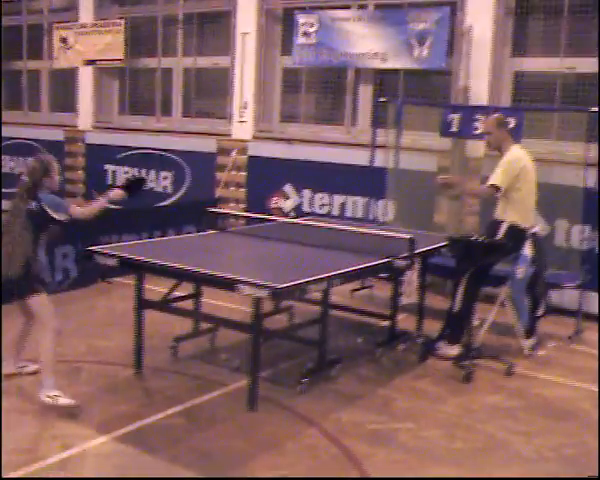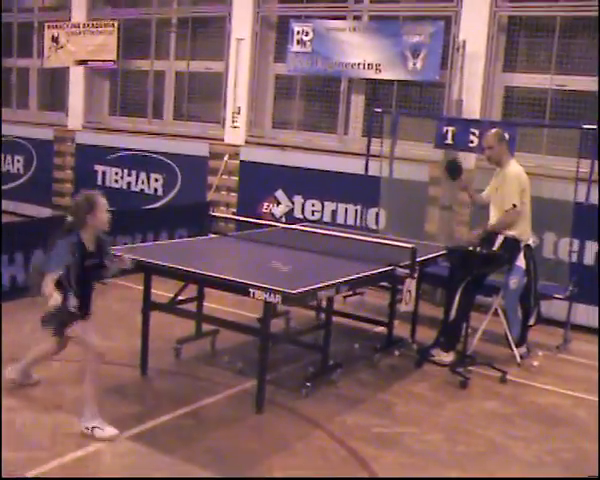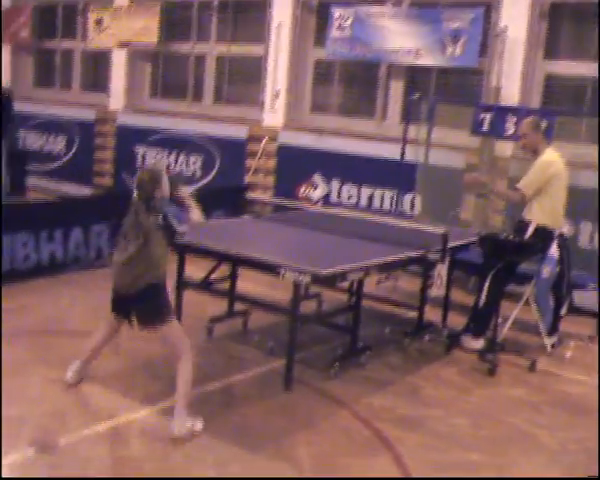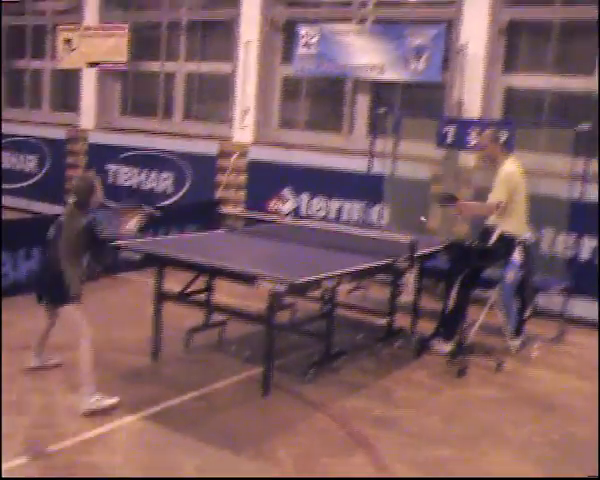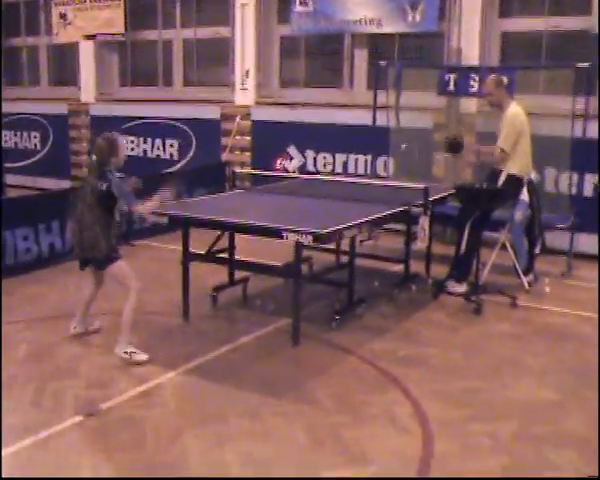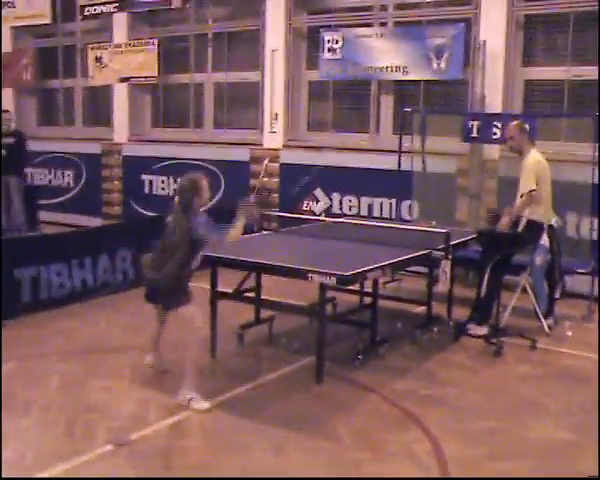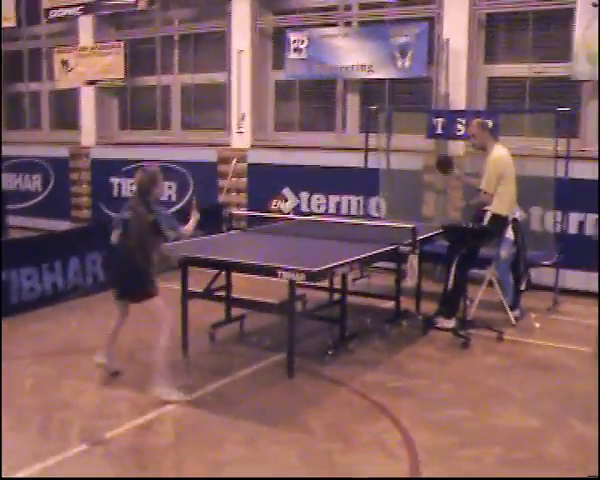
dt=0.5s
person 1, frame 1
left shoulder: (24, 197)
right shoulder: (46, 200)
right elbow: (83, 213)
right wrist: (109, 197)
right hip: (26, 271)
left knee: (29, 317)
right knee: (50, 328)
right ankle: (48, 390)
person 1, frame 2
left shoulder: (99, 242)
right shoulder: (67, 245)
left elbow: (104, 269)
right elbow: (47, 283)
left wrist: (117, 264)
right wrist: (54, 297)
left hip: (79, 304)
right hip: (66, 307)
left knee: (59, 344)
right knee: (94, 351)
left ankle: (18, 371)
right ankle: (90, 419)
person 1, frame 3
left shoulder: (133, 216)
right shoulder: (165, 216)
left elbow: (121, 250)
right elbow: (196, 218)
right wrist: (187, 199)
left hip: (125, 289)
right hip: (150, 294)
left knee: (111, 327)
right knee: (185, 353)
left ankle: (77, 370)
right ankle: (181, 420)
person 1, frame 4
left shoulder: (66, 216)
right shoulder: (92, 220)
left hip: (47, 277)
right hip: (61, 285)
left knee: (54, 316)
right knee: (85, 335)
left ankle: (38, 357)
right ankle: (90, 396)
person 1, frame 5
left shoulder: (91, 176)
right shoulder: (112, 183)
right elbow: (139, 210)
right wrist: (159, 199)
left hip: (85, 240)
right hip: (101, 243)
left knee: (97, 281)
right knee: (133, 287)
left ankle: (80, 323)
right ankle: (124, 346)
person 1, frame 6
left shoulder: (178, 214)
right shoulder: (197, 220)
right elbow: (229, 239)
right wrist: (242, 217)
left hip: (157, 277)
right hip: (172, 282)
left knee: (162, 319)
right knee: (198, 332)
left ankle: (155, 356)
right ankle: (187, 391)
person 1, frame 7
left shoulder: (128, 209)
right shoulder: (157, 213)
left elbow: (114, 239)
right elbow: (185, 232)
right wrist: (194, 217)
left hip: (120, 271)
right hip: (139, 273)
left knee: (122, 315)
right knee: (167, 323)
left ankle: (107, 357)
right ankle: (161, 384)
person 2, frame 1
left shoulder: (511, 159)
right shoulder: (519, 156)
left elbow: (488, 192)
left wrist: (457, 184)
left hip: (509, 228)
right hip: (516, 226)
left knee: (469, 271)
left ankle: (451, 340)
person 2, frame 2
left shoulder: (513, 173)
right shoulder: (501, 173)
left elbow: (512, 216)
right elbow: (482, 200)
left wrist: (483, 232)
right wrist: (466, 188)
left hip: (506, 240)
right hip: (505, 239)
left knee: (461, 278)
left ankle: (446, 347)
person 2, frame 3
left shoulder: (545, 162)
right shoulder: (553, 159)
left elbow: (517, 196)
left wrist: (484, 182)
left hip: (537, 228)
right hip: (549, 229)
left knee: (494, 269)
left ankle: (475, 334)
person 2, frame 4
left shoulder: (507, 171)
right shoulder: (507, 169)
left elbow: (494, 209)
right elbow: (493, 204)
left wrist: (468, 210)
right wrist: (467, 204)
left hip: (501, 235)
right hip: (508, 236)
left knee: (460, 272)
left ankle: (444, 337)
person 2, frame 5
left shoulder: (512, 115)
right shoulder: (510, 113)
left elbow: (502, 155)
right elbow: (500, 150)
left hip: (508, 178)
right hip: (512, 177)
left knee: (469, 215)
left ankle: (458, 279)
person 2, frame 6
left shoulder: (531, 161)
right shoulder: (533, 159)
left elbow: (529, 197)
left wrist: (509, 218)
right wrist: (510, 211)
left hip: (529, 223)
right hip: (534, 222)
left knee: (489, 258)
right knee: (499, 260)
left ankle: (479, 322)
person 2, frame 7
left shoulder: (495, 157)
right shoulder: (499, 154)
left elbow: (486, 198)
right elbow: (486, 187)
right wrist: (459, 176)
left hip: (493, 217)
right hip: (500, 217)
left knee: (456, 253)
right knee: (465, 254)
left ankle: (447, 315)
